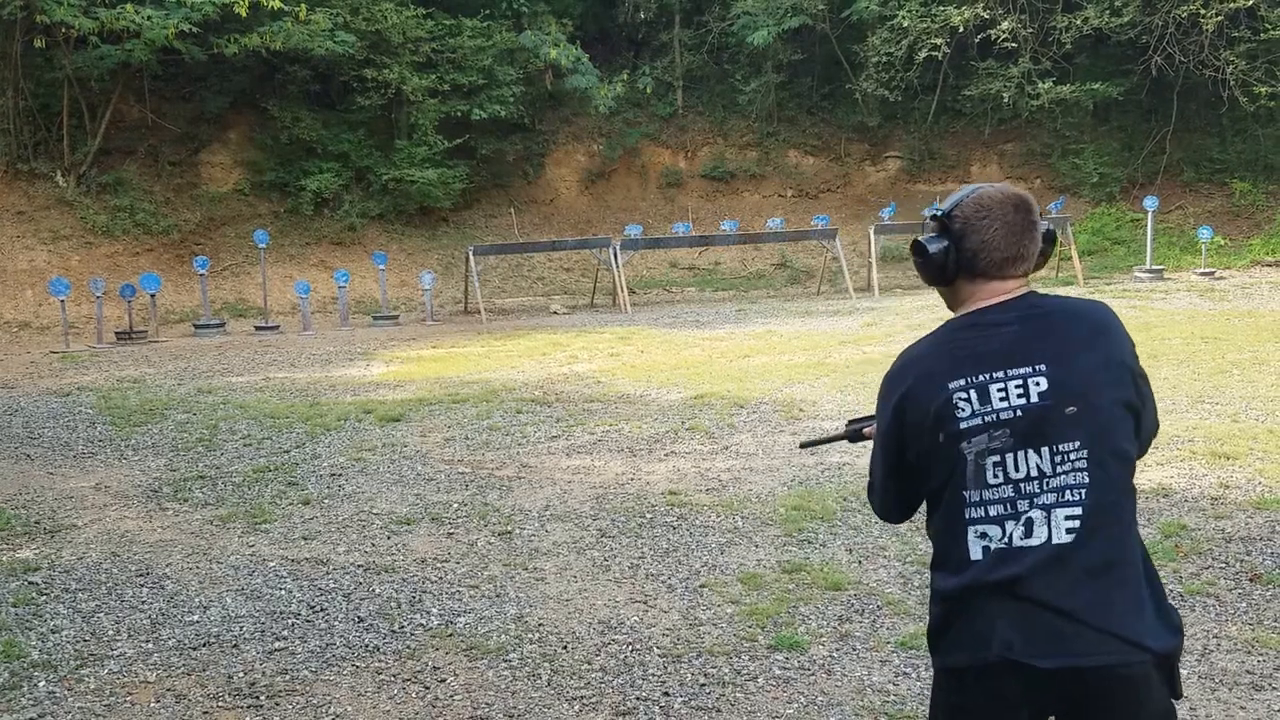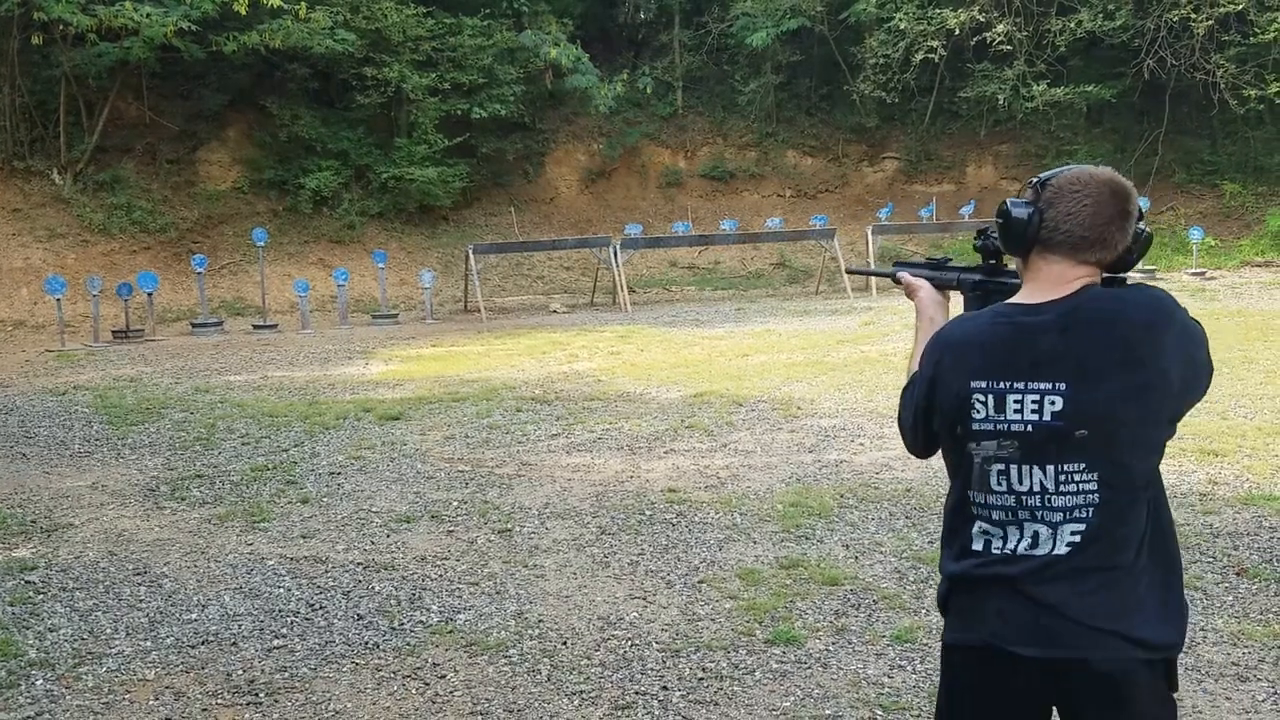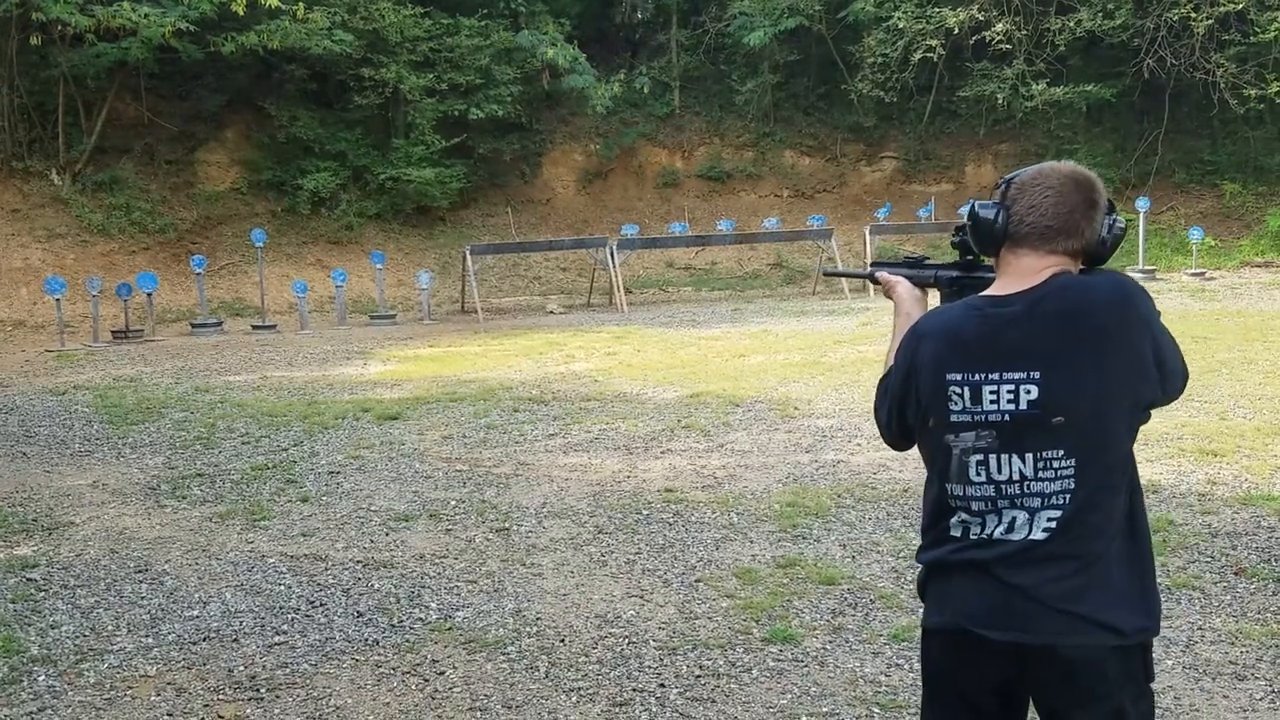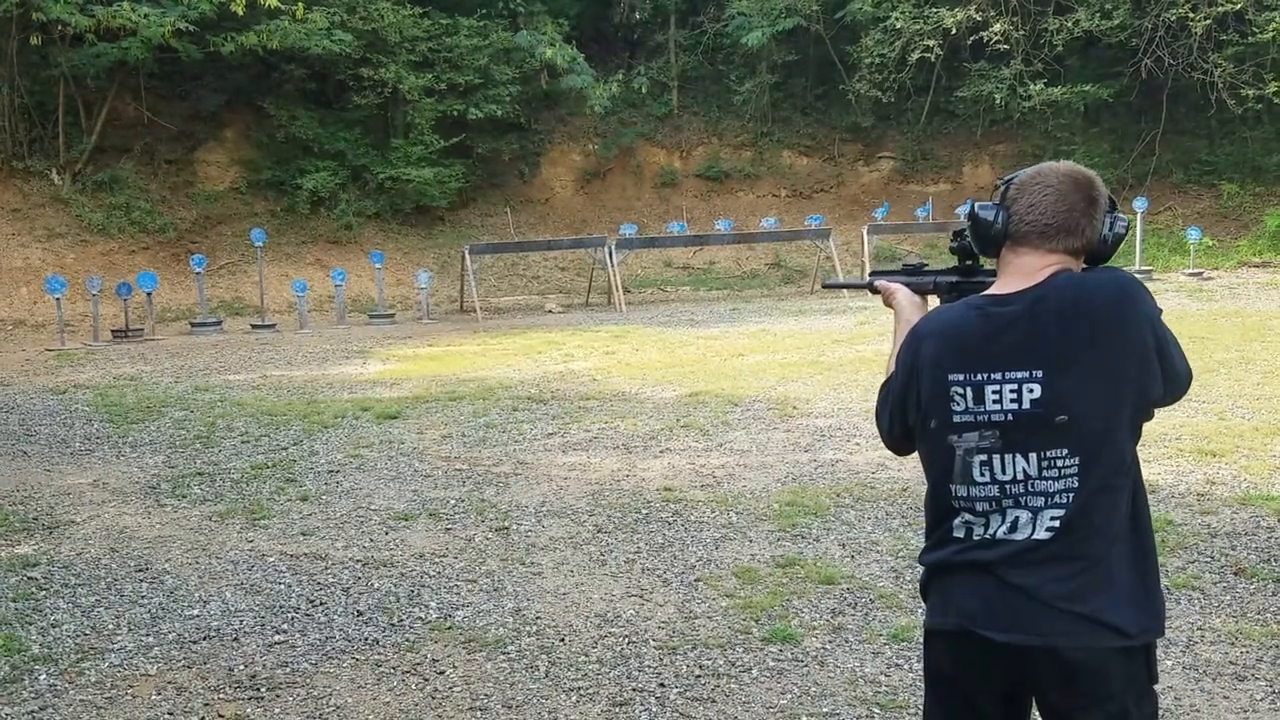
dt=1s
person 1, frame 1
left shoulder: (916, 371)
right shoulder: (1095, 327)
left elbow: (893, 503)
left wrist: (888, 427)
left hip: (984, 642)
right hip: (1115, 634)
person 1, frame 2
left shoulder: (958, 342)
right shoulder: (1148, 323)
left elbow: (919, 434)
right elbow: (1192, 373)
left hip: (986, 632)
right hip: (1116, 638)
person 1, frame 3
left shoulder: (934, 332)
right shoulder: (1115, 307)
left elbow: (895, 426)
right elbow: (1168, 381)
left hip: (963, 619)
right hip: (1091, 622)
person 1, frame 4
left shoulder: (936, 333)
right shoulder: (1116, 304)
left elbow: (897, 432)
right elbow: (1170, 382)
left hip: (966, 620)
right hip: (1093, 622)
